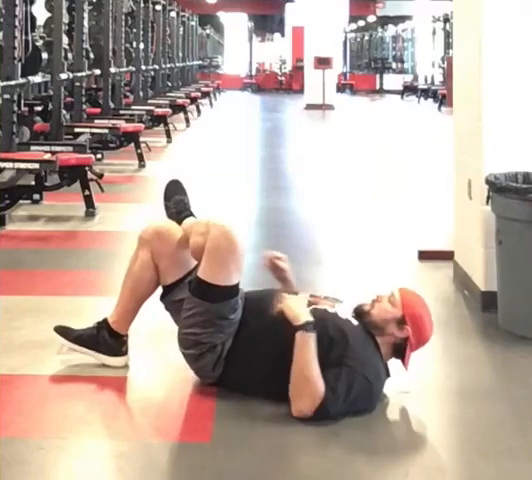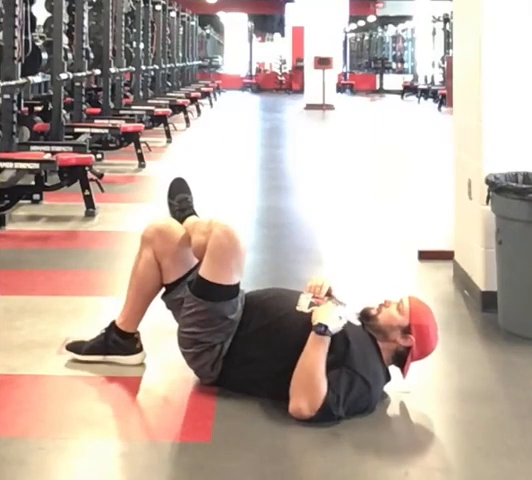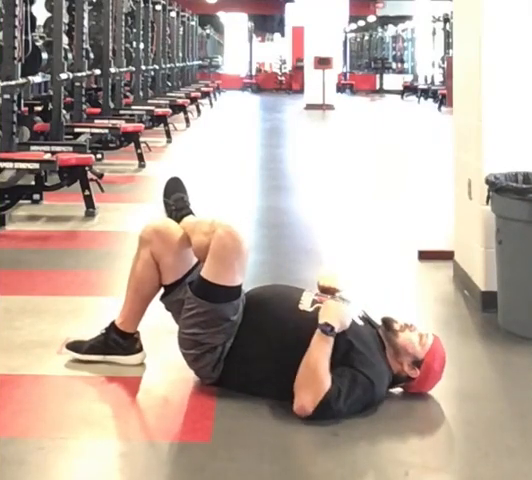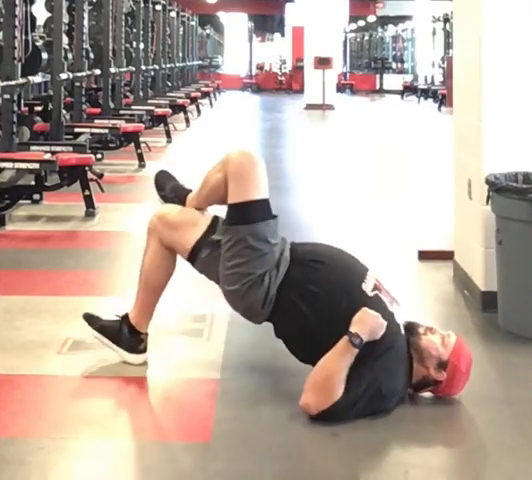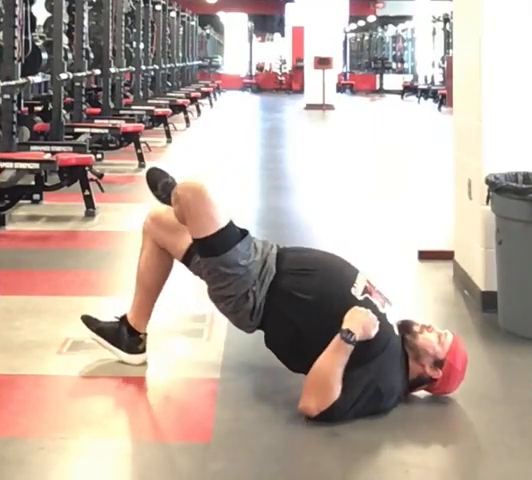
dt=1s
person 1, frame 1
left shoulder: (365, 374)
right shoulder: (356, 334)
left elbow: (304, 406)
left wrist: (304, 325)
right wrist: (289, 284)
left hip: (216, 349)
right hip: (237, 322)
left knee: (221, 236)
right knee: (156, 236)
left ankle: (187, 224)
right ankle: (111, 337)
person 1, frame 2
left shoulder: (365, 377)
right shoulder: (360, 333)
left elbow: (302, 406)
left wrist: (322, 330)
right wrist: (321, 297)
left hip: (215, 350)
right hip: (236, 322)
left knee: (222, 236)
right knee: (157, 235)
left ankle: (189, 221)
right ankle: (122, 339)
person 1, frame 3
left shoulder: (370, 376)
right shoulder: (367, 328)
left elbow: (307, 403)
left wrist: (328, 328)
right wrist: (328, 297)
left hip: (216, 349)
right hip: (233, 320)
left knee: (227, 239)
right knee: (156, 234)
left ankle: (186, 219)
right ankle: (121, 339)
person 1, frame 4
left shoulder: (388, 378)
right shoulder: (395, 333)
left elbow: (314, 403)
left wrist: (355, 337)
left hip: (262, 280)
right hip: (282, 264)
left knee: (242, 162)
right knee: (163, 222)
left ankle: (190, 202)
person 1, frame 5
left shoulder: (385, 376)
right shoulder: (389, 331)
left elbow: (313, 405)
left wrist: (349, 337)
left hip: (252, 291)
right hip: (270, 264)
left knee: (192, 193)
right knee: (157, 224)
left ankle: (176, 196)
right ankle: (132, 333)
